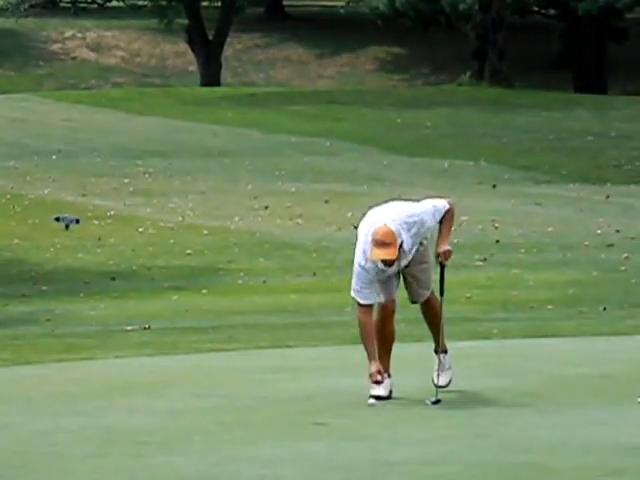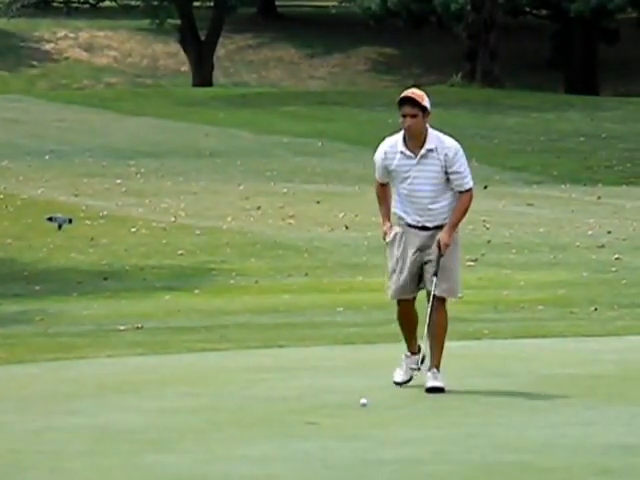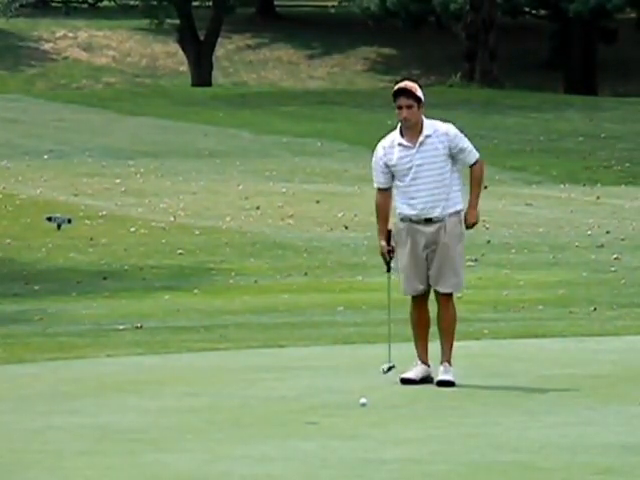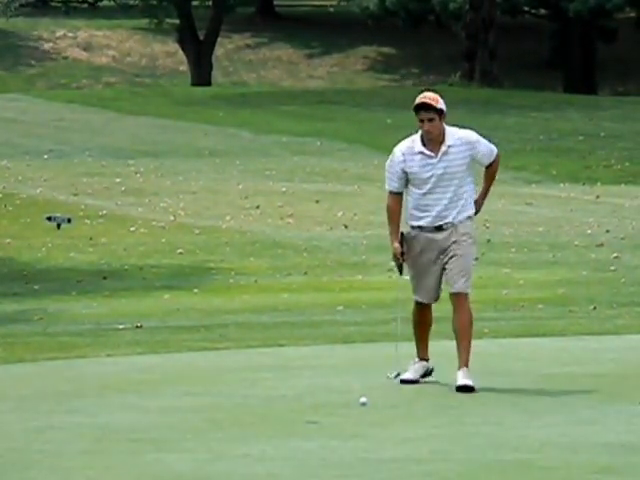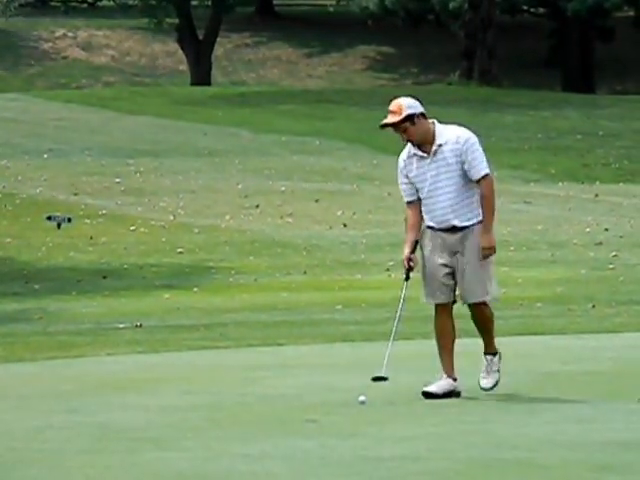
dt=1s
person 1, frame 1
left shoulder: (415, 219)
right shoulder: (365, 260)
left elbow: (448, 205)
right elbow: (364, 311)
left wrist: (444, 241)
right wrist: (372, 361)
left hip: (415, 242)
right hip: (374, 251)
left knee: (426, 298)
right knee: (386, 307)
left ankle: (441, 351)
right ankle: (385, 376)
person 1, frame 2
left shoulder: (449, 148)
right shoulder: (387, 149)
left elbow: (466, 192)
left wrist: (449, 230)
right wrist: (386, 221)
left hip: (441, 233)
right hip: (405, 231)
left knee: (438, 301)
right knee: (403, 299)
left ankle: (434, 370)
right ankle: (412, 353)
person 1, frame 3
left shoulder: (446, 134)
right shoulder: (385, 148)
left elbow: (475, 164)
right elbow: (383, 193)
left wrist: (473, 206)
right wrist: (382, 236)
left hip: (446, 223)
right hip: (409, 228)
left knee: (445, 295)
right knee: (417, 296)
left ankle: (446, 364)
right ankle: (423, 364)
person 1, frame 4
left shoulder: (467, 141)
right shoulder: (402, 153)
left elbow: (493, 157)
right elbow: (394, 197)
left wrist: (482, 197)
right wrist: (394, 239)
left hip: (458, 228)
right hip: (421, 233)
left knee: (460, 295)
right knee: (423, 300)
left ankle: (463, 369)
right ankle: (422, 361)
person 1, frame 5
left shoulder: (461, 139)
right shoulder: (406, 160)
left elbow: (485, 183)
right elbow: (414, 207)
left wrist: (488, 231)
right wrist: (408, 245)
left hip: (471, 231)
right hip: (435, 235)
left knee: (477, 301)
right knee: (441, 305)
left ankle: (491, 353)
right ankle: (449, 378)
